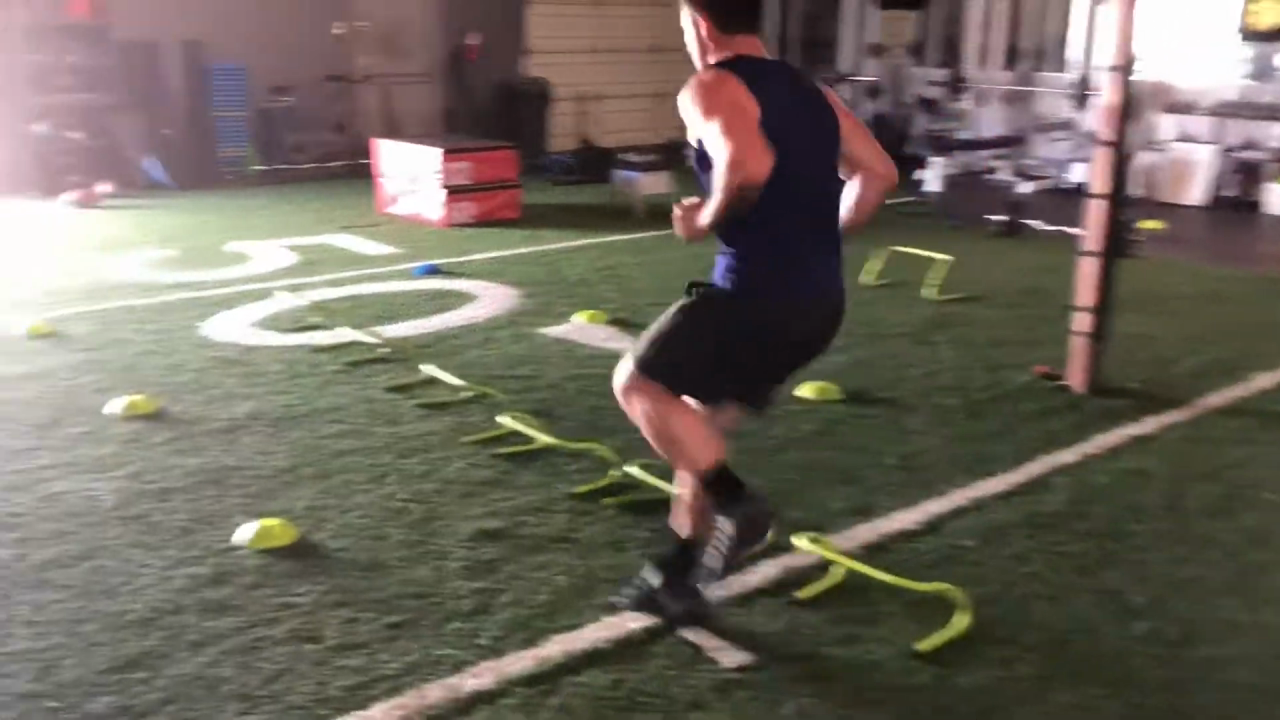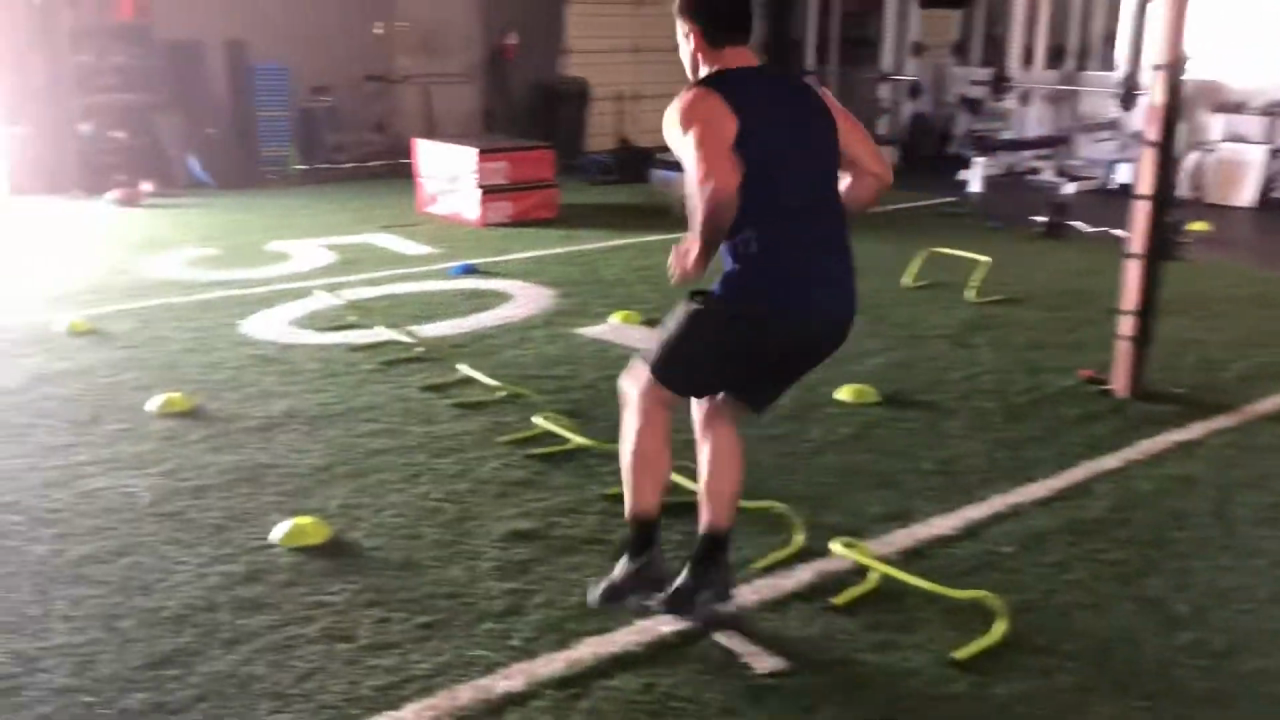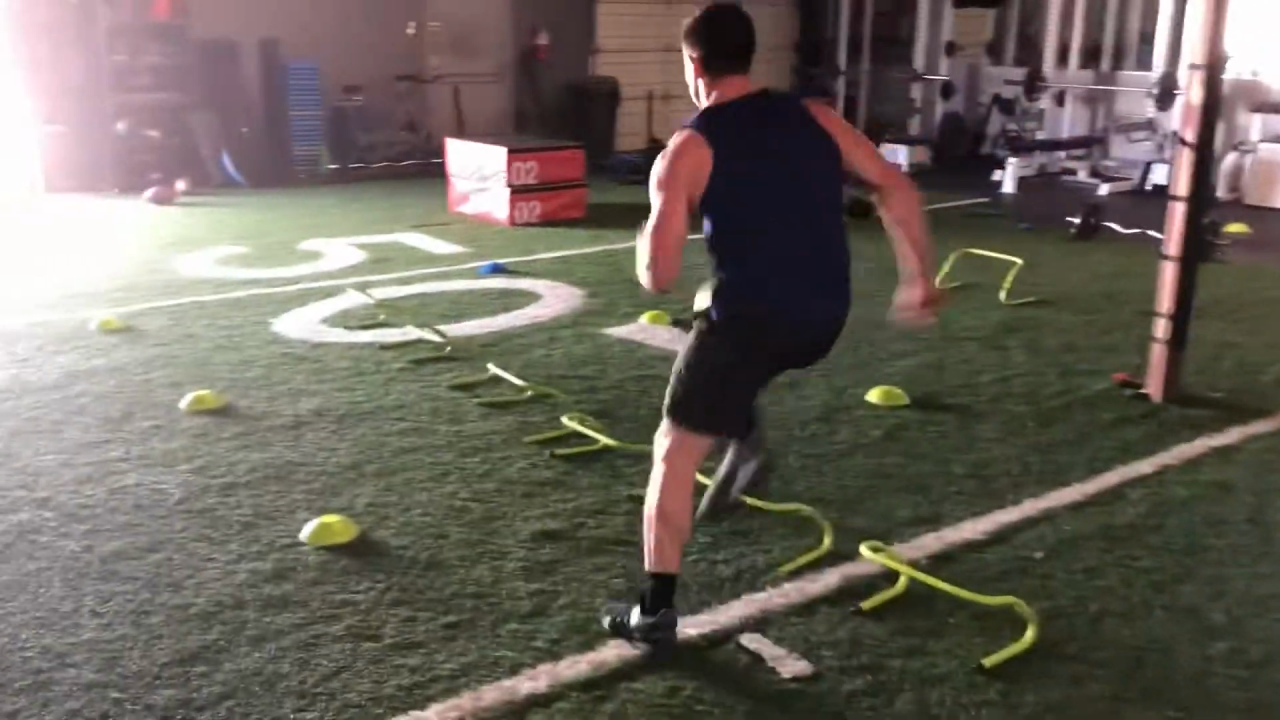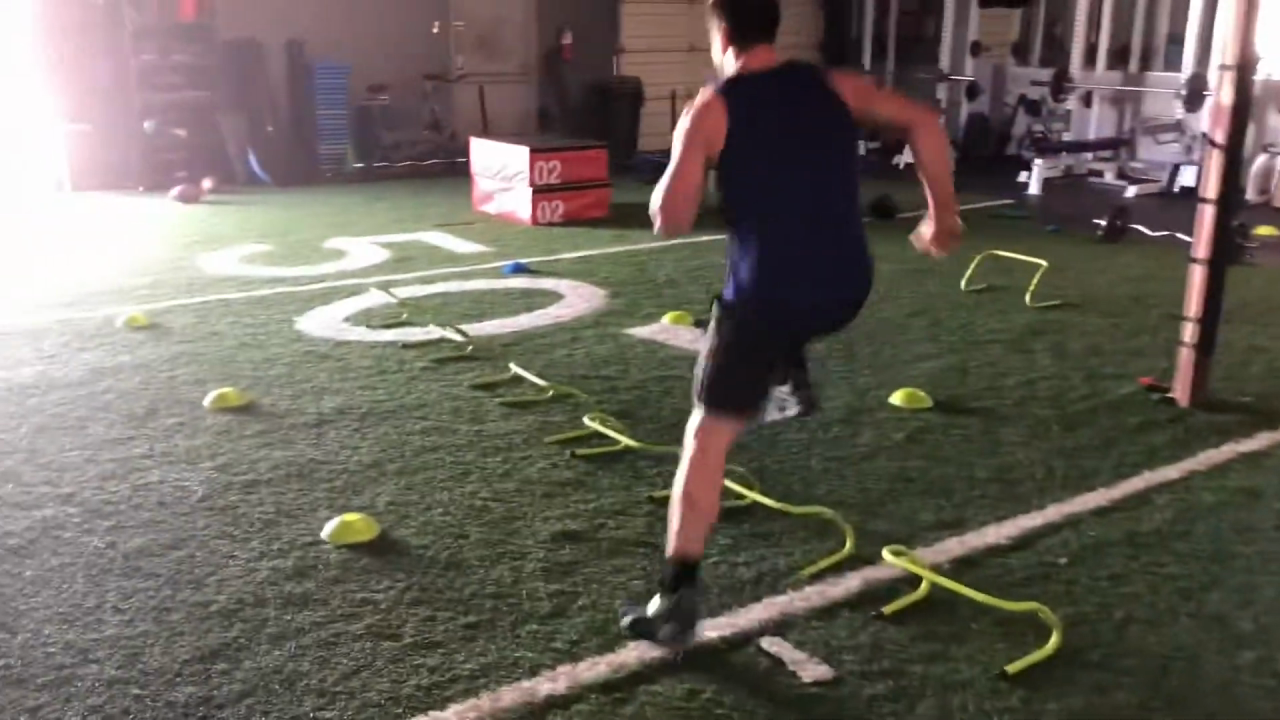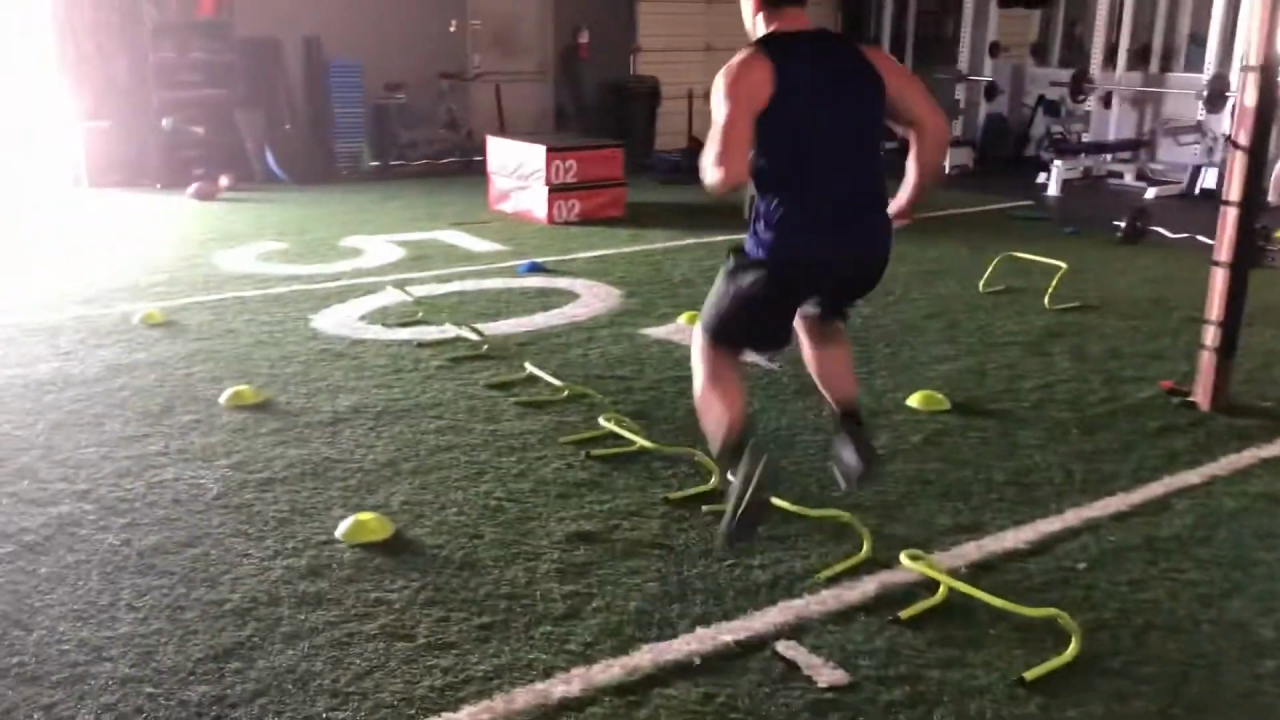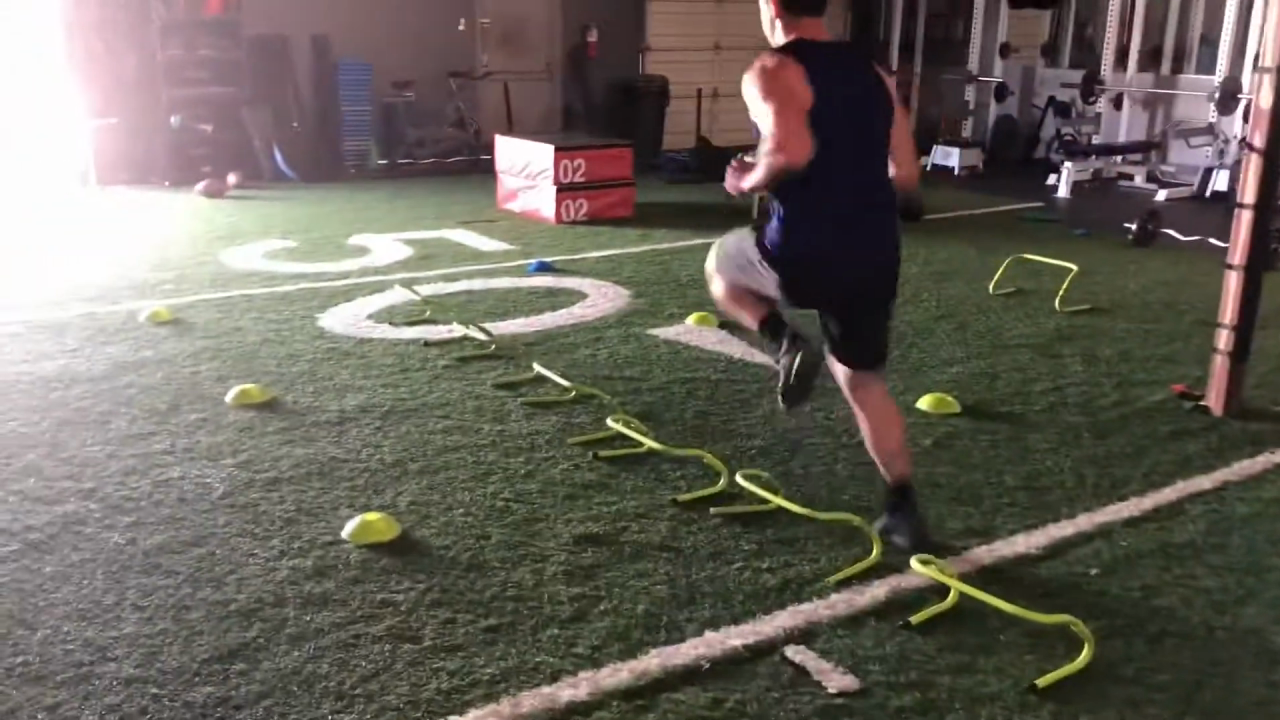
dt=0.1s
person 1, frame 1
left shoulder: (710, 91)
right shoulder: (814, 94)
left elbow: (750, 163)
right elbow: (879, 177)
left wrist: (709, 218)
left hip: (754, 295)
right hip: (821, 306)
left knee: (638, 384)
right knee: (704, 417)
left ankle: (737, 502)
right ankle: (680, 576)
person 1, frame 2
left shoulder: (694, 108)
right shoulder: (810, 96)
left elbow: (715, 184)
right elbow: (873, 174)
left wrist: (699, 250)
left hip: (760, 301)
right hip: (831, 311)
left knee: (645, 390)
right knee: (716, 417)
left ankle: (642, 558)
right ankle: (708, 570)
person 1, frame 3
left shoulder: (691, 146)
right shoulder: (814, 117)
left elbow: (659, 274)
right elbow: (893, 188)
left wrist: (650, 266)
right wrist: (917, 277)
left hip: (751, 316)
right hip: (825, 318)
left knee: (675, 450)
left ankle: (654, 611)
right ankle: (743, 443)
person 1, frame 4
left shoulder: (711, 110)
right shoulder: (835, 87)
left elbow: (668, 216)
right elbow: (925, 123)
left wrist: (689, 164)
right wrist: (941, 211)
left hip: (767, 293)
right hip: (846, 289)
left knee: (706, 440)
left ankle: (675, 597)
right ankle: (790, 379)
person 1, frame 5
left shoulder: (749, 69)
right shoulder: (865, 59)
left elbow: (722, 173)
right elbow: (934, 128)
left wrist: (729, 163)
right wrist: (911, 198)
left hip: (788, 250)
right hip: (866, 250)
left knee: (712, 353)
right knee: (815, 314)
left ankle: (743, 469)
right ankle: (852, 432)
person 1, frame 6
left shoulder: (773, 72)
right shoulder: (873, 74)
left elbow: (793, 150)
right elbow: (904, 171)
left wrist: (751, 179)
left hip: (801, 254)
right hip: (875, 260)
left knee: (723, 262)
right knee: (865, 382)
left ankle: (785, 342)
right ankle: (904, 511)
